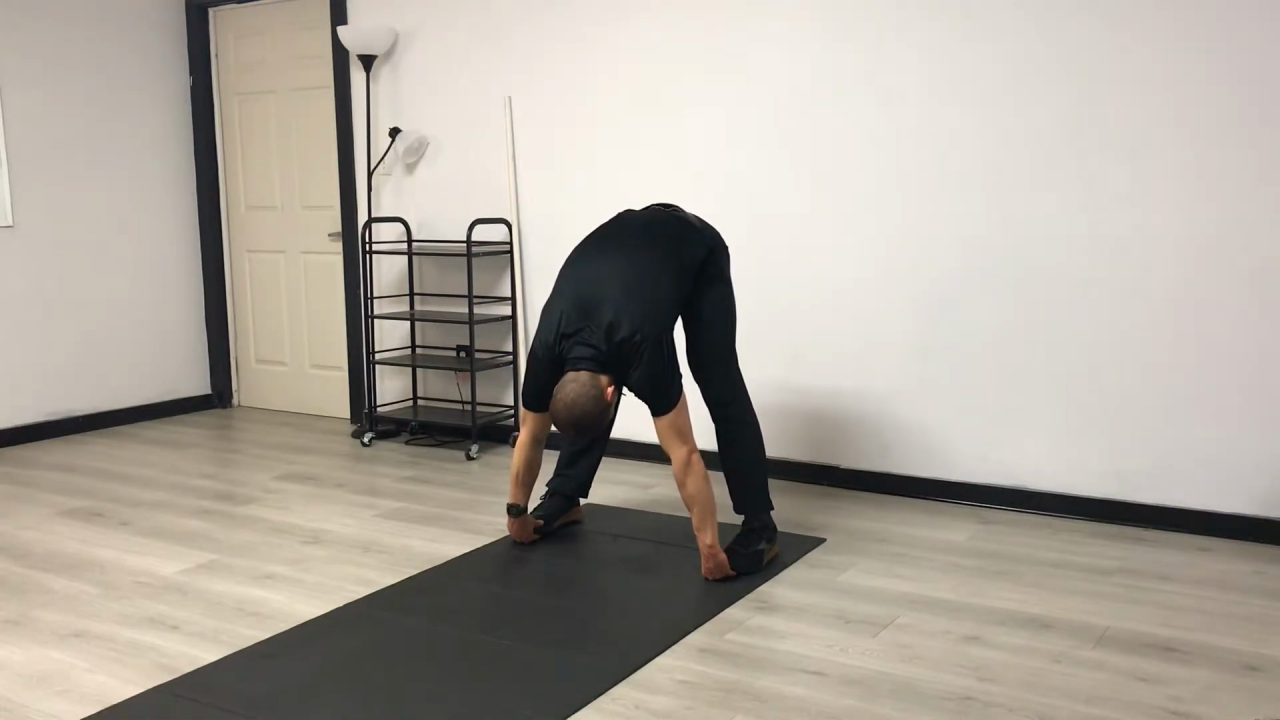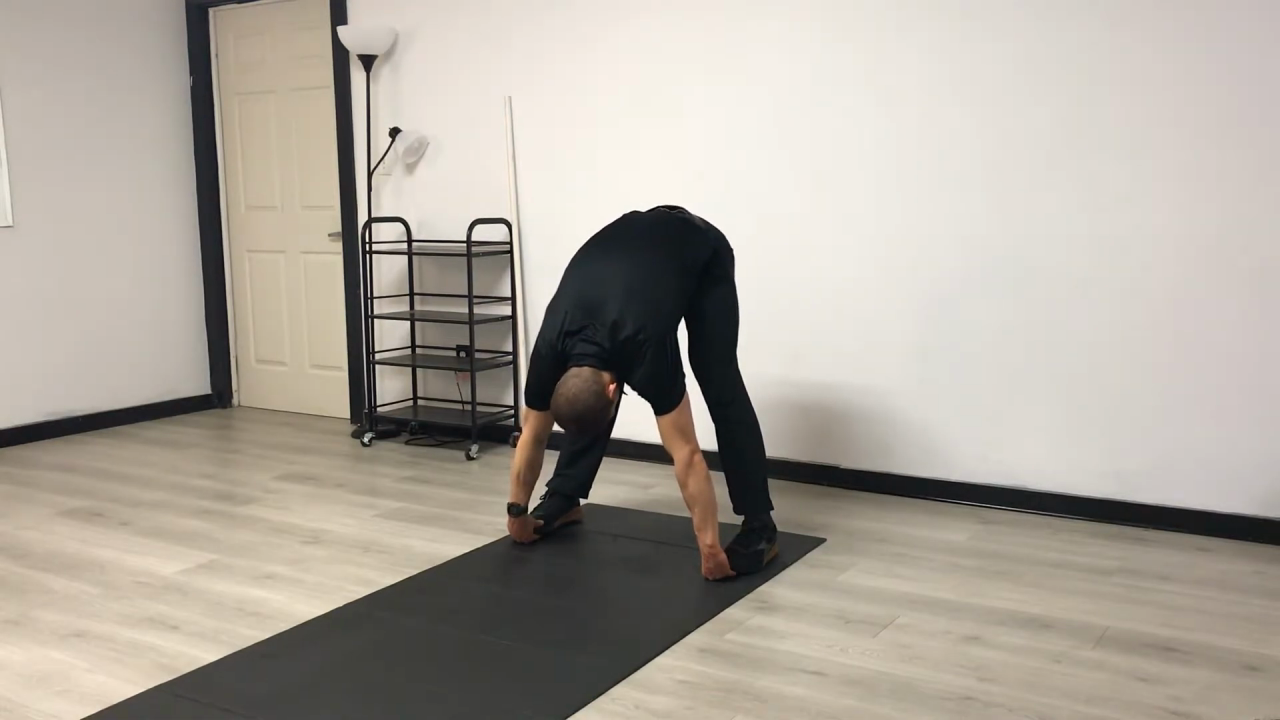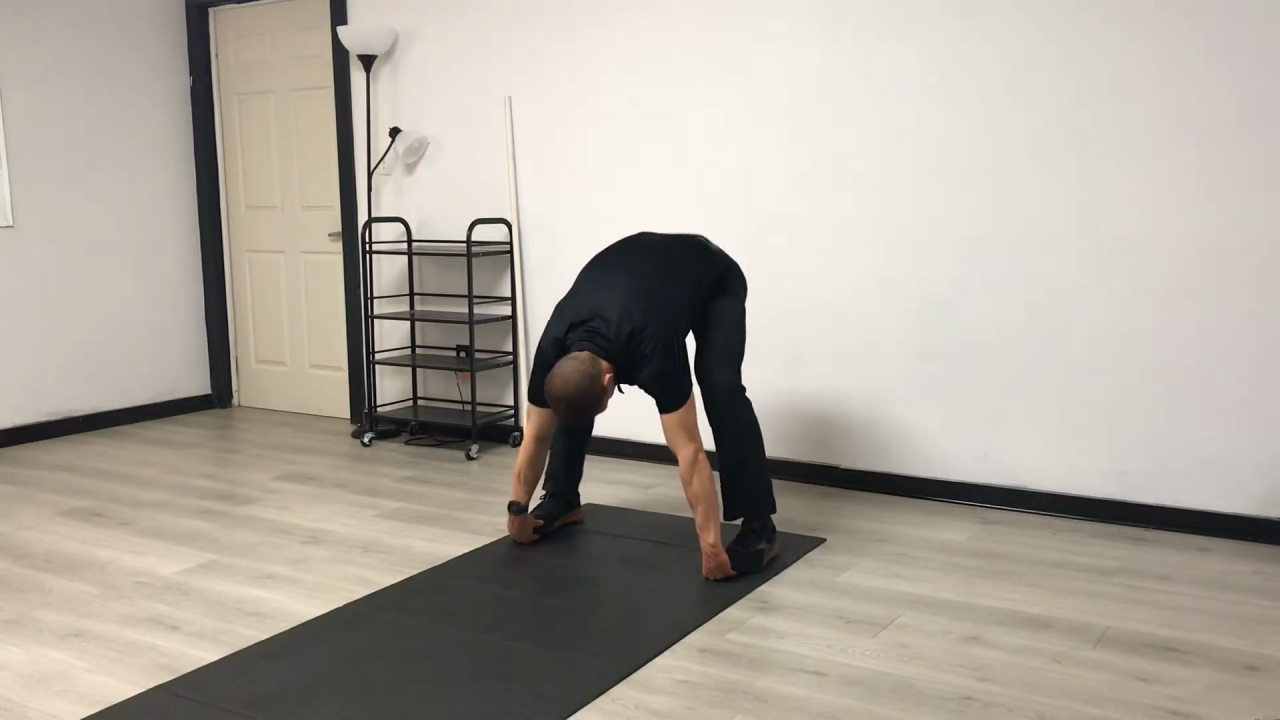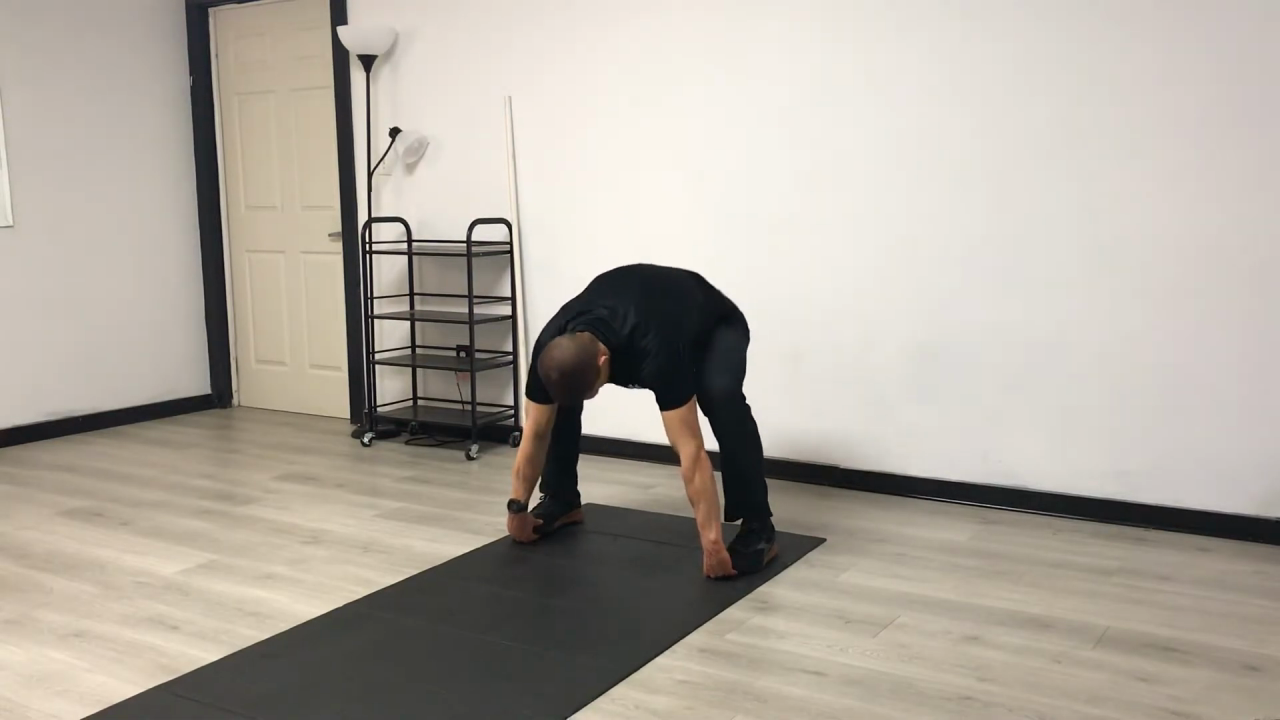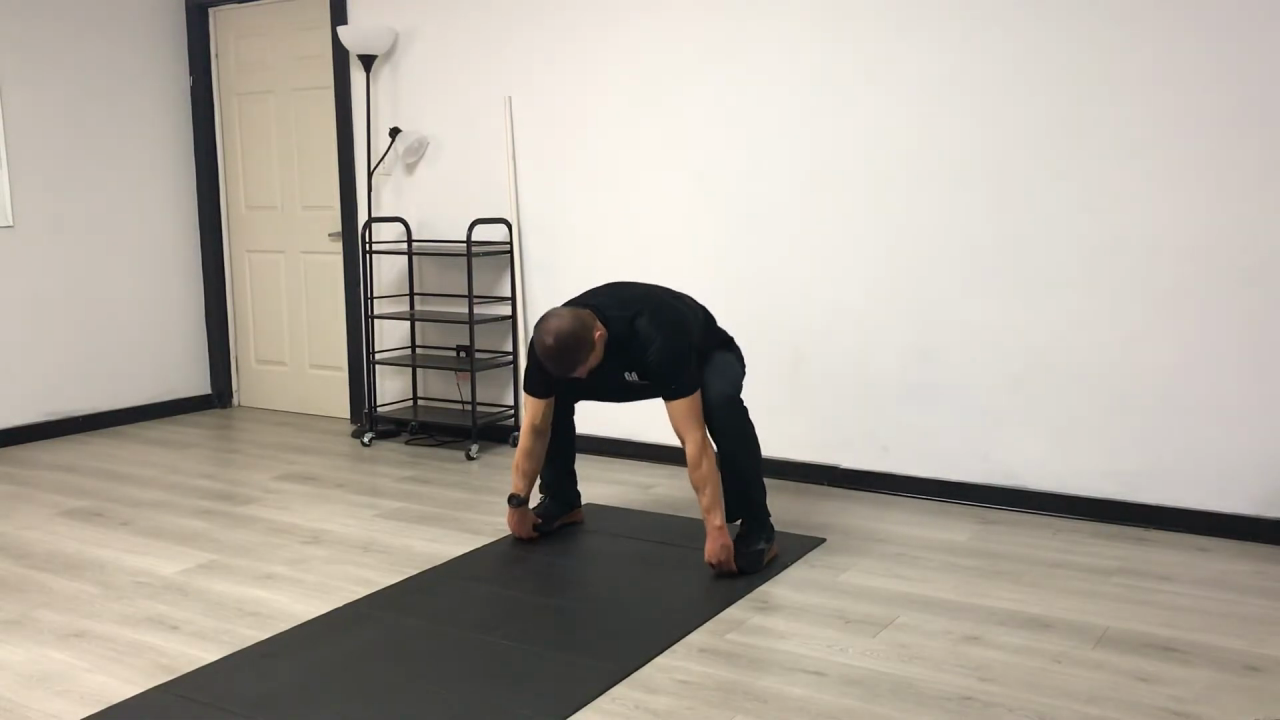
dt=0.3s
person 1, frame 1
left shoulder: (642, 354)
right shoulder: (547, 356)
left elbow: (683, 454)
right elbow: (530, 438)
left wrist: (709, 546)
right wrist: (516, 513)
left hip: (698, 251)
left knee: (721, 390)
right knee: (587, 406)
left ankle: (759, 525)
right ankle: (564, 500)
person 1, frame 2
left shoulder: (646, 356)
right shoulder: (551, 355)
left elbow: (685, 453)
right elbow: (532, 437)
left wrist: (709, 545)
right wrist: (517, 512)
left hip: (704, 255)
left knee: (721, 388)
right knee: (587, 405)
left ankle: (759, 525)
right ankle: (564, 500)
person 1, frame 3
left shoulder: (652, 350)
right shoulder: (555, 350)
left elbow: (689, 452)
right elbow: (536, 436)
left wrist: (711, 544)
right wrist: (517, 510)
left hip: (714, 280)
left knee: (721, 390)
right knee: (574, 410)
left ankle: (759, 526)
right ankle: (562, 500)
person 1, frame 4
left shoulder: (656, 350)
right shoulder: (553, 349)
left elbow: (689, 451)
right elbow: (536, 434)
left wrist: (712, 543)
right wrist: (517, 509)
left hip: (715, 326)
left knee: (722, 396)
right knee: (556, 401)
left ankle: (758, 528)
right ankle: (562, 501)
person 1, frame 5
left shoulder: (657, 338)
right shoulder: (553, 344)
left elbow: (694, 440)
right elbow: (534, 428)
left wrist: (716, 529)
right wrist: (517, 504)
left hip: (707, 356)
left knee: (721, 401)
right knee: (552, 399)
left ankle: (757, 529)
right ankle: (562, 502)
